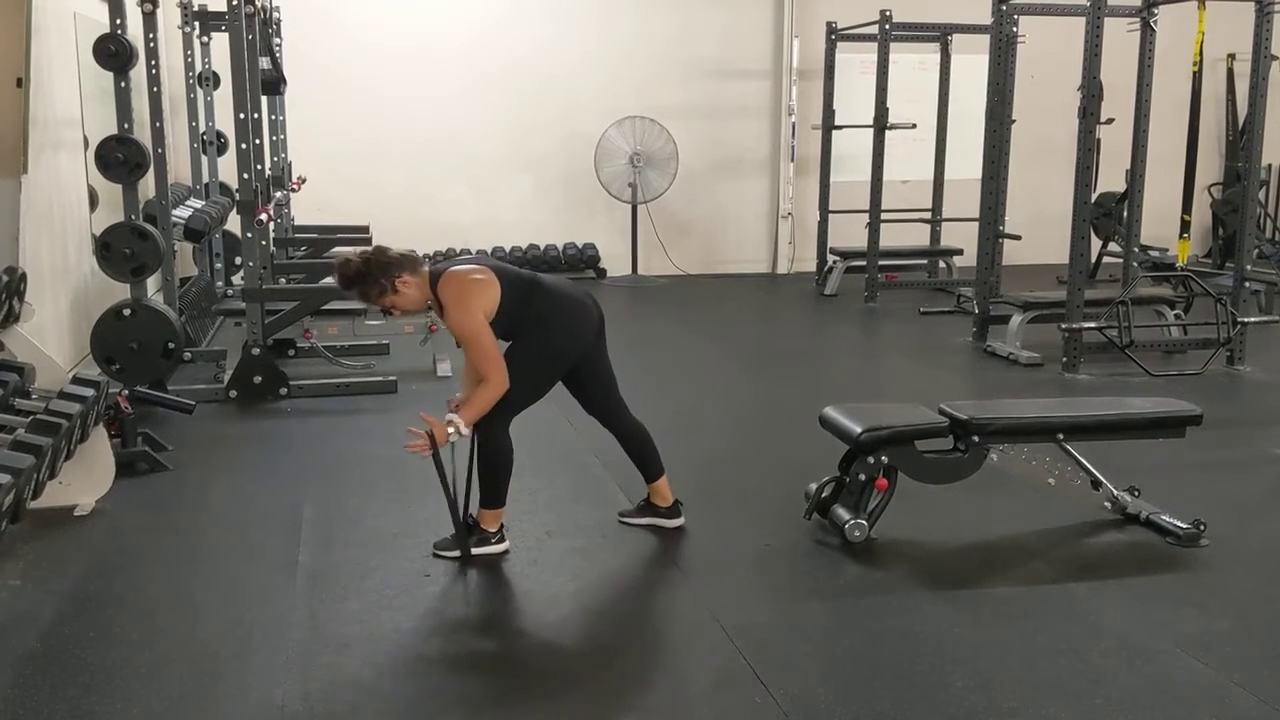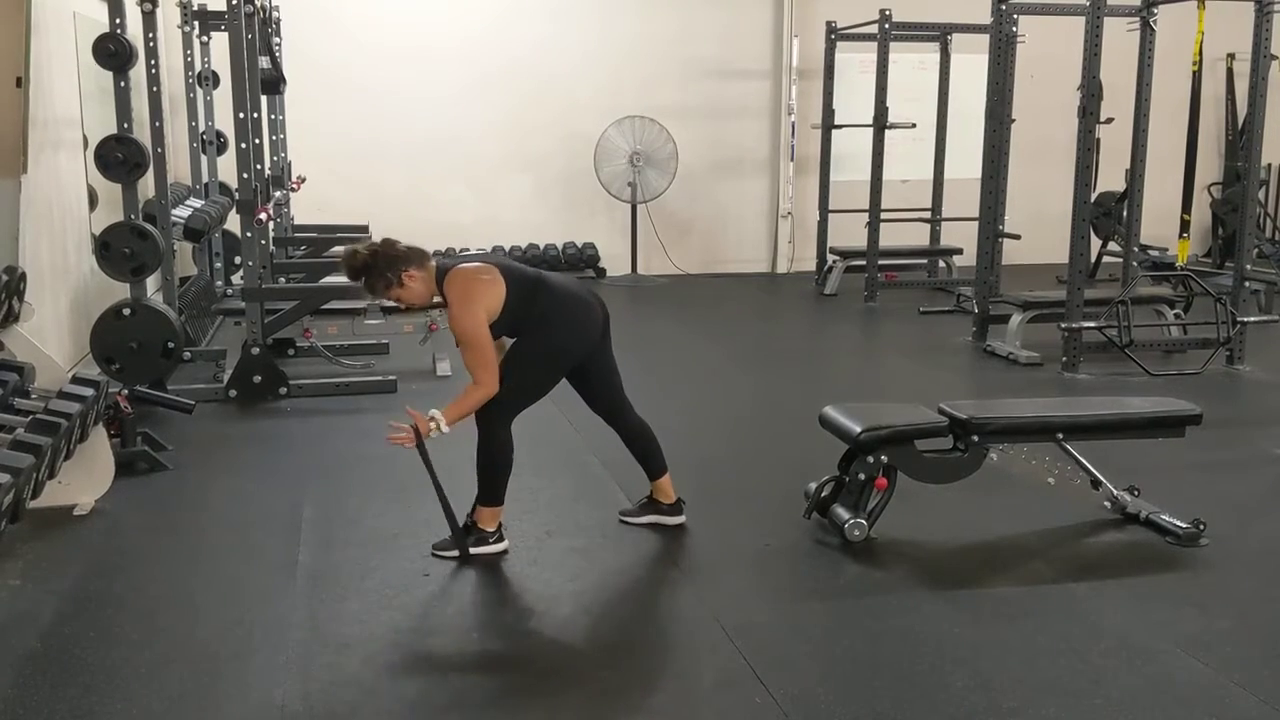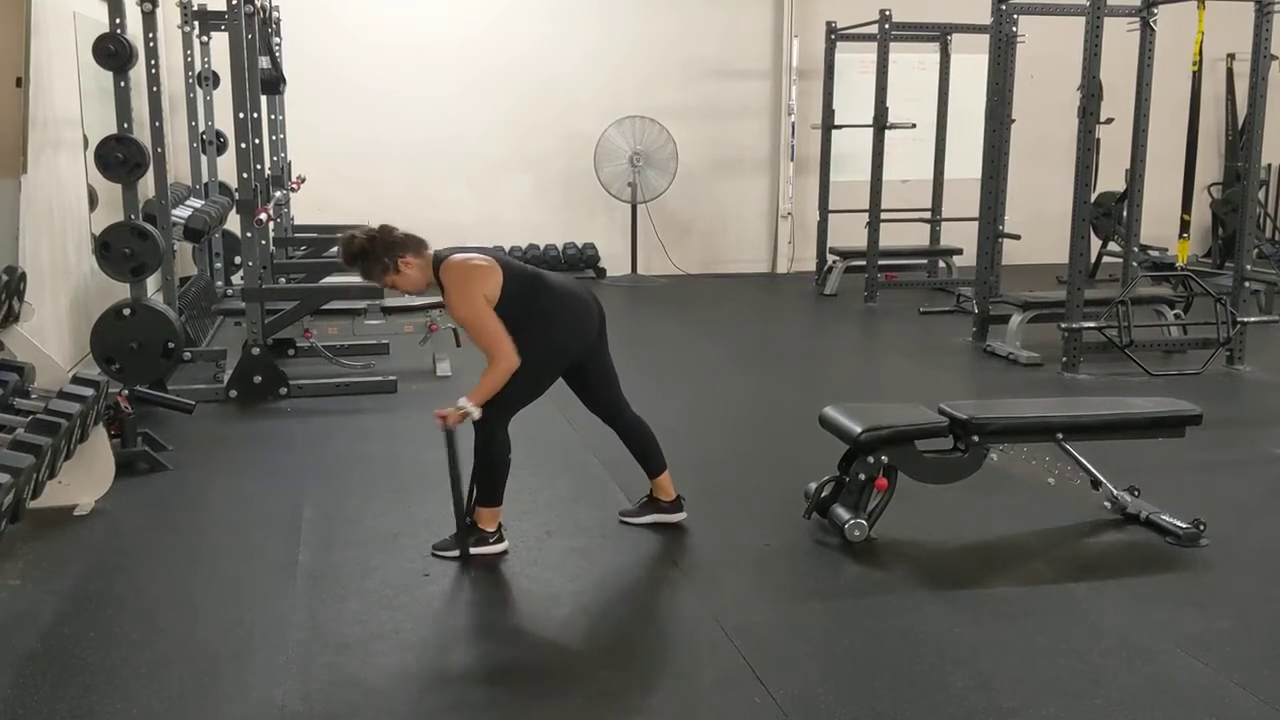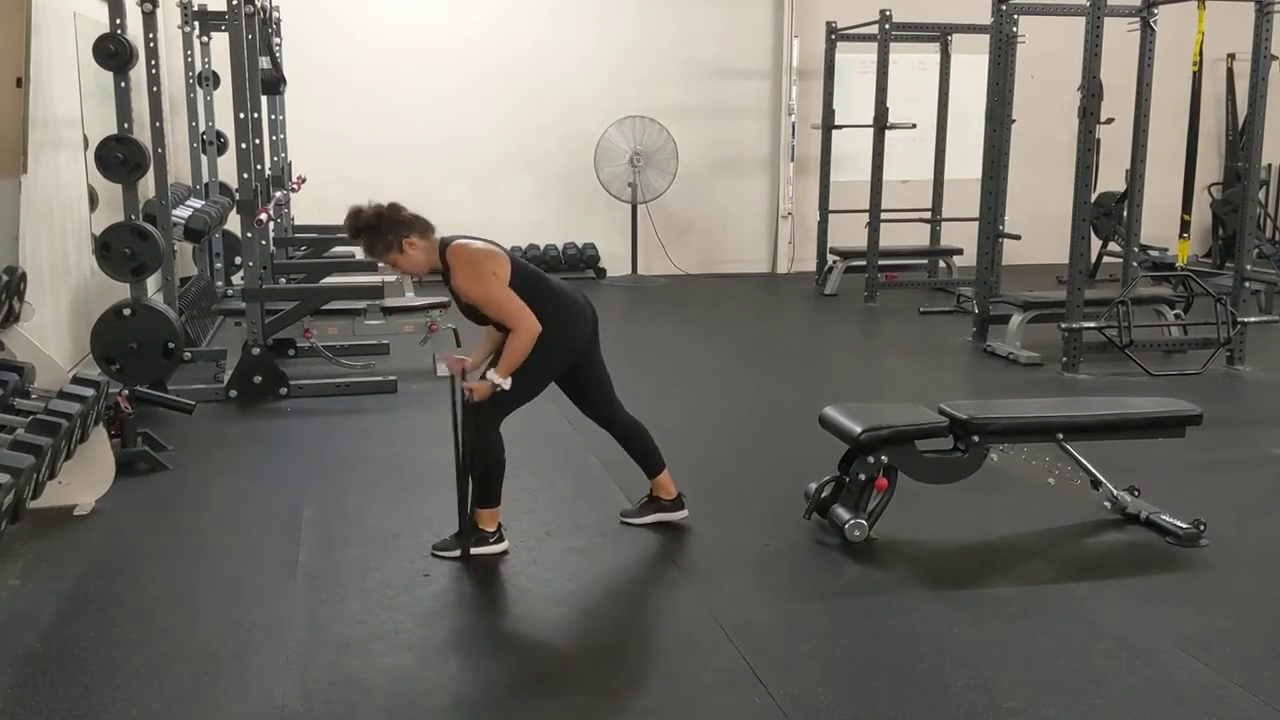
dt=0.2s
person 1, frame 1
left shoulder: (457, 302)
right shoulder: (447, 279)
left elbow: (497, 381)
right elbow: (483, 360)
left wrist: (453, 427)
right wrist: (464, 402)
left hip: (560, 328)
right hip: (580, 312)
left knee: (491, 418)
right knee: (610, 411)
left ankle: (489, 531)
right ankle: (664, 503)
person 1, frame 2
left shoulder: (462, 299)
right shoulder: (454, 275)
left elbow: (486, 384)
right elbow: (493, 342)
left wrist: (434, 423)
left hip: (563, 327)
right hip: (585, 310)
left knee: (493, 416)
right knee: (615, 409)
left ankle: (487, 530)
right ankle: (666, 501)
person 1, frame 3
left shoulder: (458, 286)
right shoulder: (452, 265)
left elbow: (507, 358)
left wrist: (467, 407)
right wrist: (489, 386)
left hip: (561, 326)
right hip: (579, 309)
left knee: (489, 417)
right knee: (612, 407)
left ankle: (486, 531)
right ankle: (666, 498)
person 1, frame 4
left shoulder: (464, 269)
right shoulder: (455, 255)
left elbow: (526, 327)
left wrist: (493, 379)
right wrist: (475, 363)
left hip: (559, 330)
right hip: (573, 316)
left knee: (481, 416)
right knee: (607, 409)
left ankle: (487, 531)
right ankle: (667, 497)
